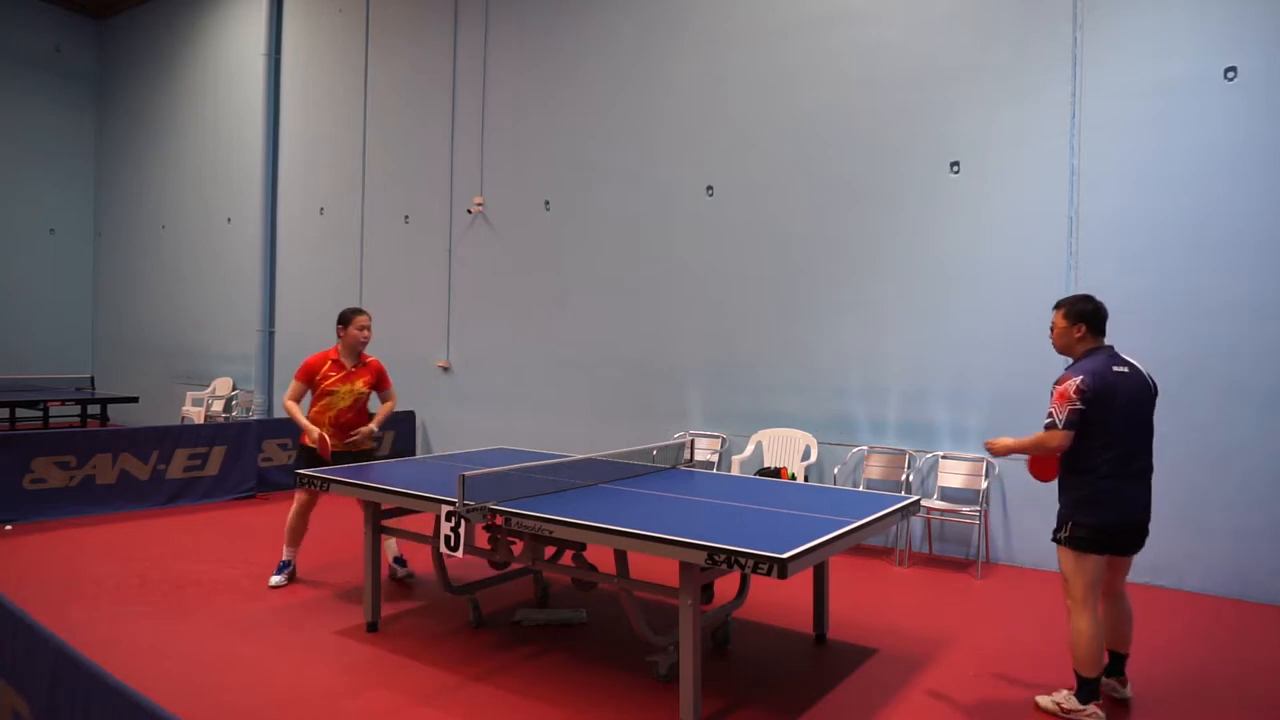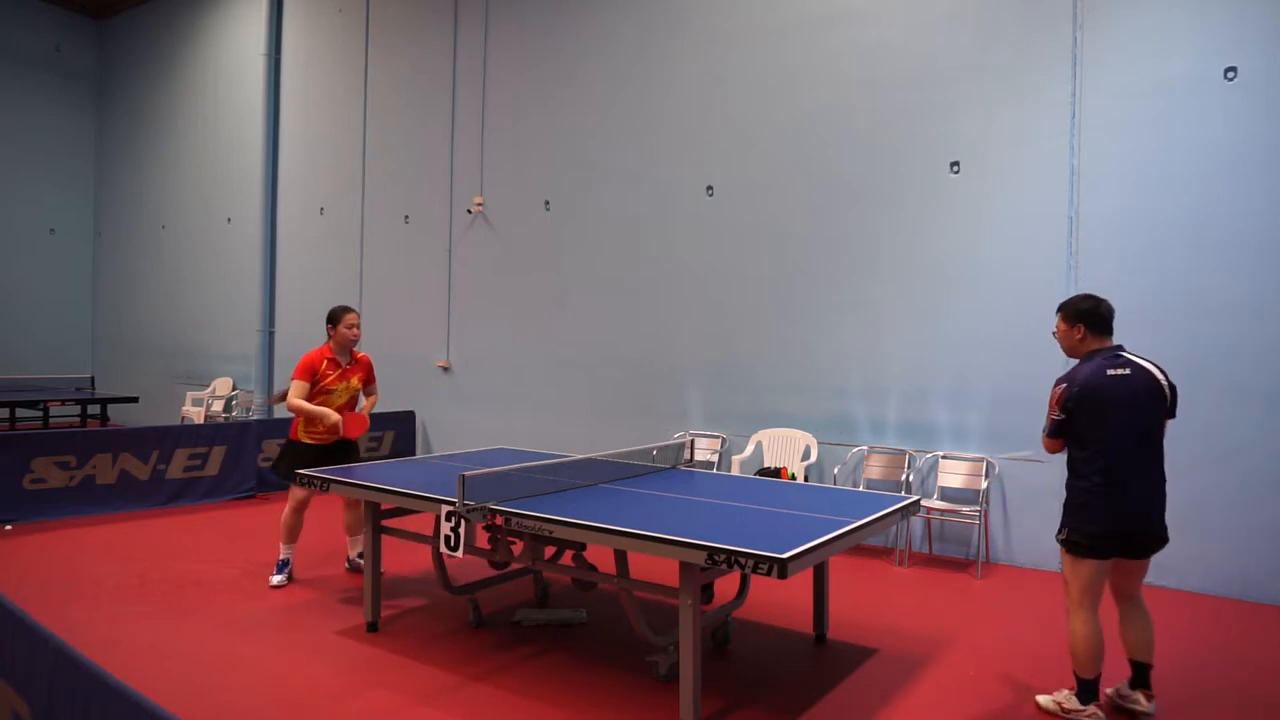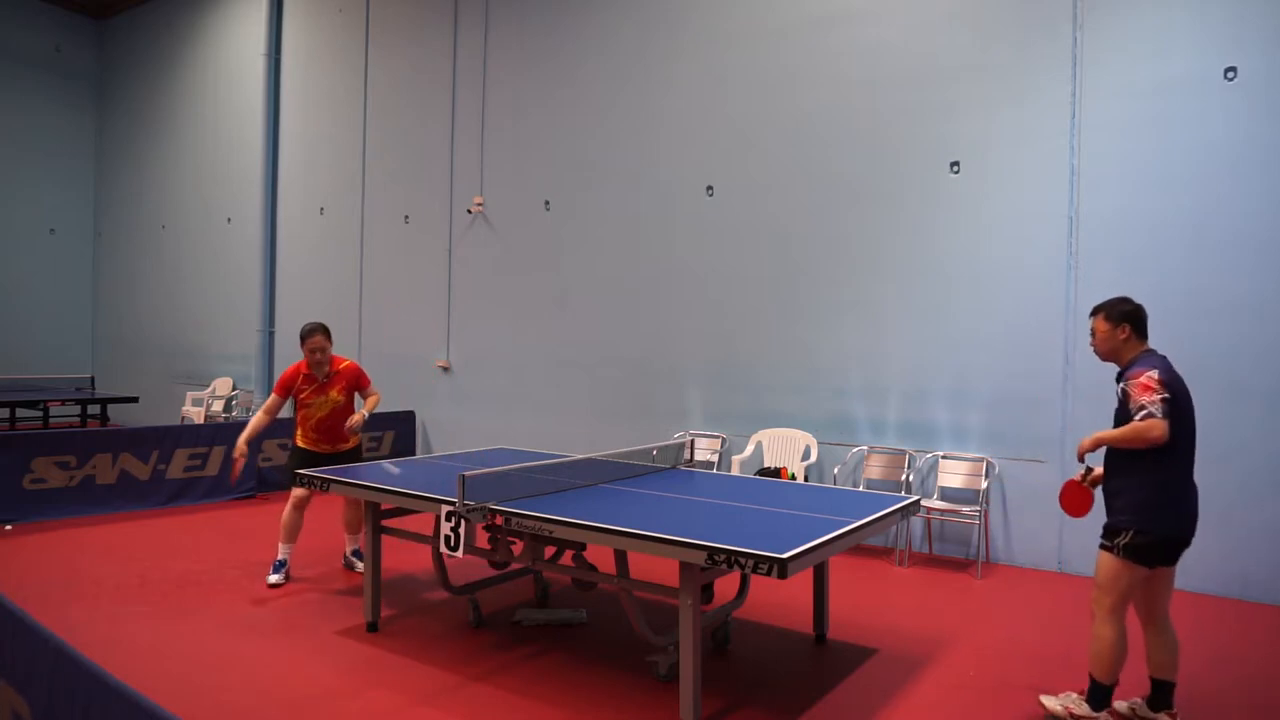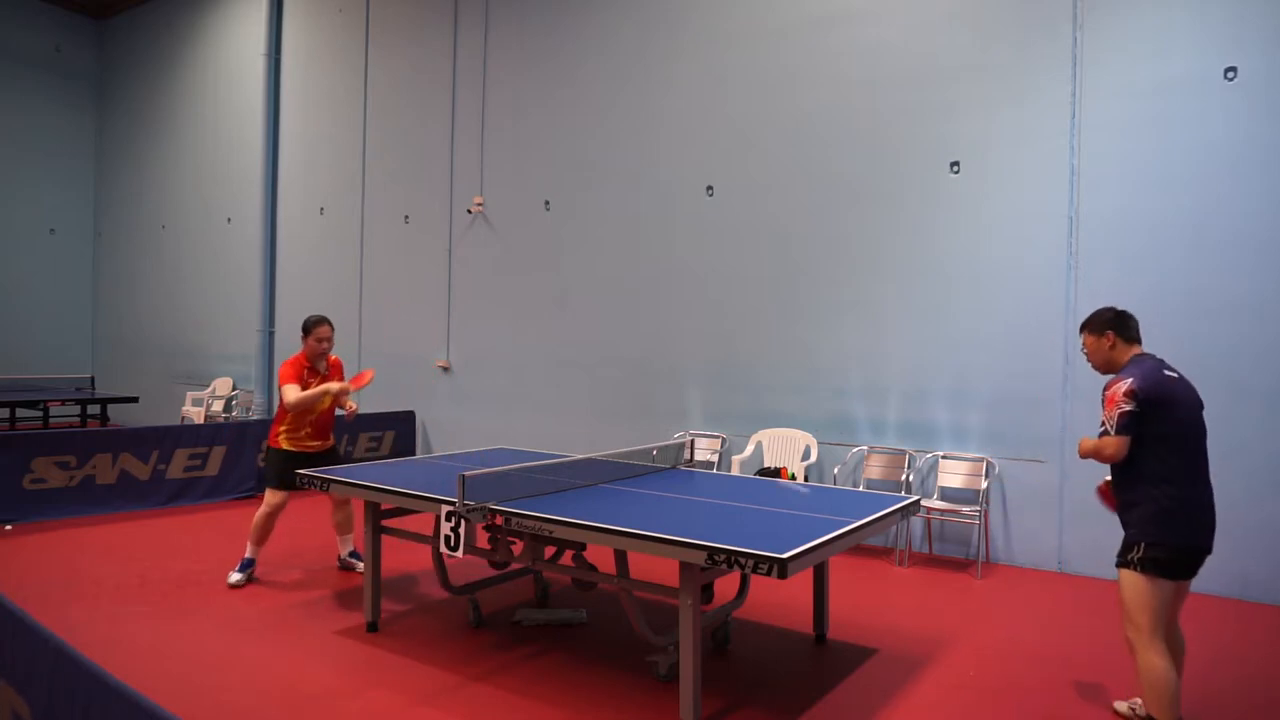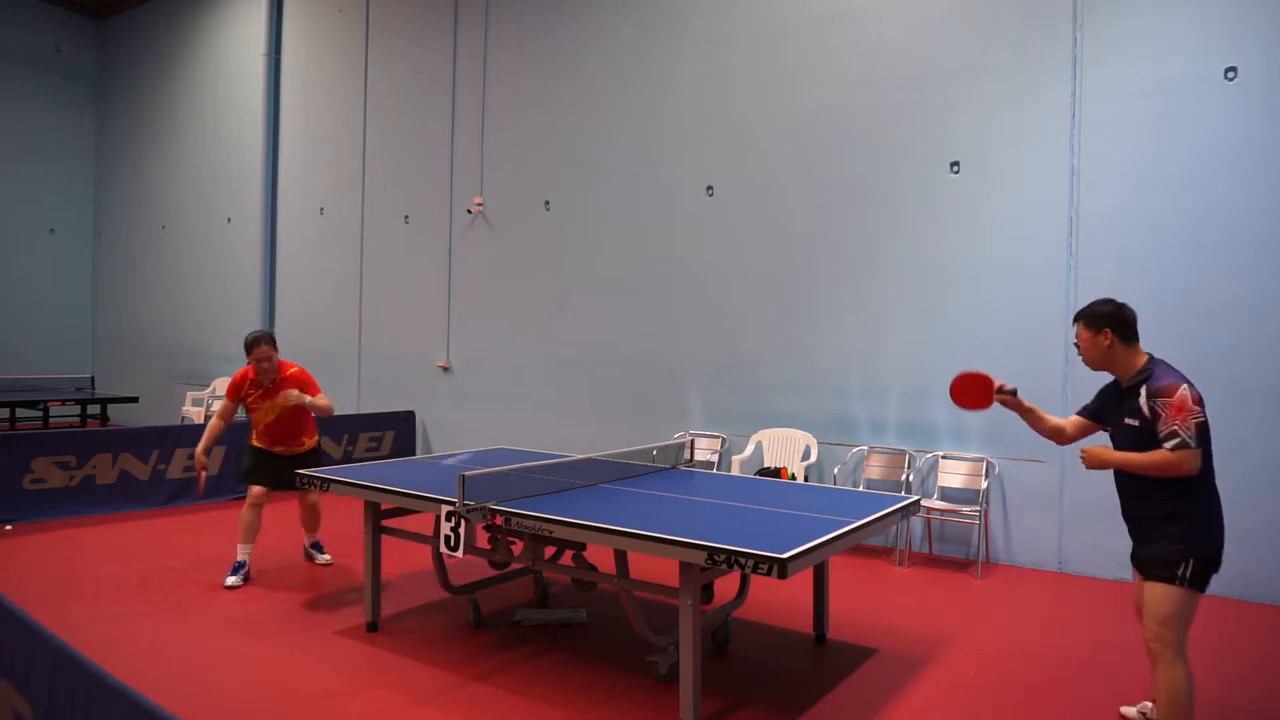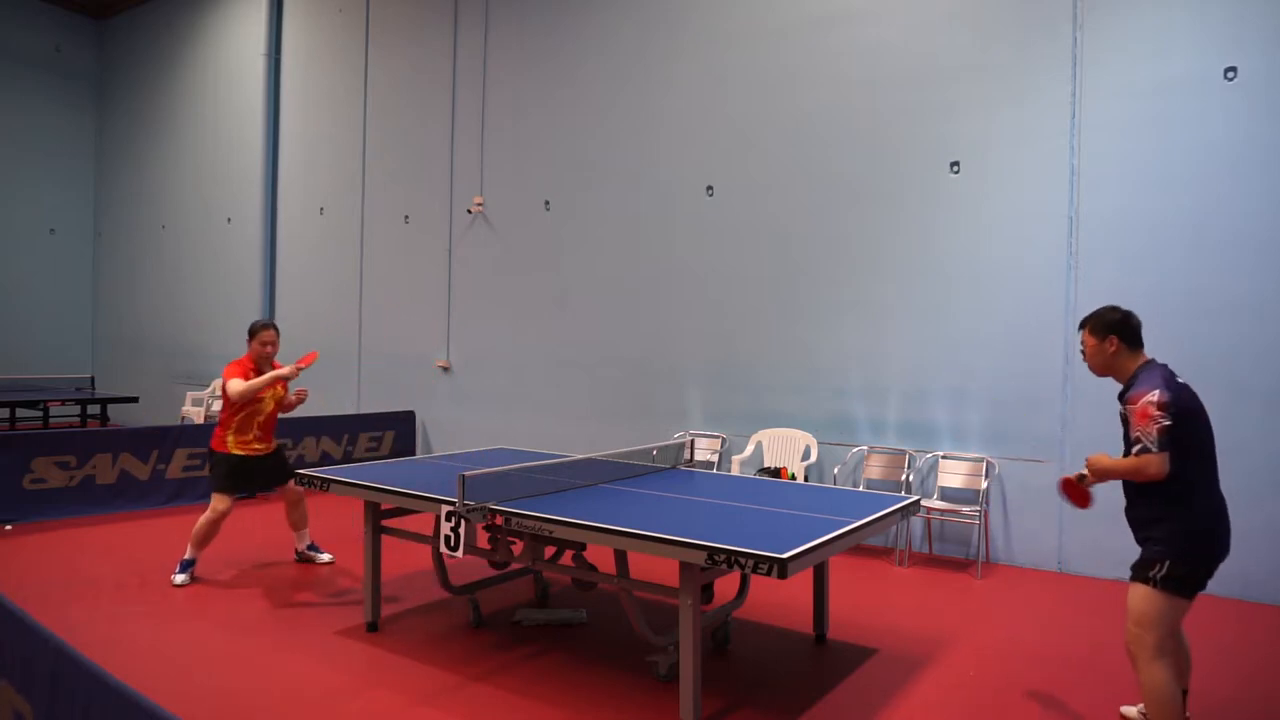
dt=0.5s
person 1, frame 1
left shoulder: (1077, 379)
right shoulder: (1139, 375)
left elbow: (1057, 442)
left wrist: (1008, 445)
left hip: (1089, 510)
right hip: (1135, 508)
left knee: (1082, 604)
right knee: (1114, 593)
right ankle: (1116, 677)
person 1, frame 2
left shoulder: (1071, 385)
right shoulder: (1155, 375)
left elbow: (1053, 445)
left wrist: (1069, 430)
left hip: (1091, 515)
right hip: (1145, 513)
left knee: (1081, 607)
right knee: (1129, 597)
person 1, frame 3
left shoulder: (1143, 374)
right shoulder: (1157, 372)
left elbow: (1154, 432)
left wrist: (1097, 438)
right wrist: (1102, 474)
left hip: (1143, 517)
right hip: (1167, 516)
left knee: (1105, 610)
right knee: (1154, 614)
person 1, frame 4
left shoulder: (1125, 384)
right shoulder: (1175, 380)
left elbow: (1113, 450)
left wrist: (1088, 447)
right wrist: (1118, 482)
left hip: (1158, 527)
right hip: (1194, 523)
left knee: (1143, 638)
right knee: (1164, 624)
person 1, frame 5
left shoulder: (1168, 388)
right shoulder: (1116, 392)
left elbow: (1187, 461)
right elbow: (1067, 429)
left wrist: (1112, 458)
right wrist: (1020, 408)
left hip: (1183, 537)
right hip: (1152, 533)
left knee: (1163, 644)
right knee: (1153, 625)
person 1, frame 6
left shoulder: (1145, 394)
right shoulder: (1158, 382)
left elbow: (1153, 467)
left wrist: (1108, 466)
right wrist: (1103, 471)
left hip: (1181, 539)
right hip: (1190, 532)
left knee: (1144, 645)
right knee: (1164, 628)
person 2, frame 1
left shoulder: (374, 367)
right shoulder: (316, 363)
left elbow: (390, 401)
right elbow: (289, 401)
left wrist: (372, 426)
right wrist: (308, 428)
left hip: (356, 447)
right hip: (317, 446)
right knee: (303, 504)
left ankle: (395, 561)
right ankle: (287, 563)
person 2, frame 2
left shoulder: (363, 362)
right shoulder: (312, 360)
left elbow: (372, 394)
right elbow: (292, 402)
left wrist: (362, 416)
right wrist: (324, 412)
left hip: (343, 442)
right hip: (307, 442)
left knee: (354, 498)
right knee: (298, 500)
left ankle: (356, 557)
right ankle: (285, 562)
person 2, frame 3
left shoulder: (350, 370)
right shoulder: (292, 376)
left elbow: (372, 396)
right elbow: (267, 412)
left wrist: (362, 414)
right wrist: (244, 439)
left hip: (346, 447)
right hip: (308, 447)
left knee: (354, 498)
right knee: (297, 500)
left ankle: (352, 553)
right ankle: (282, 562)
person 2, frame 4
left shoulder: (336, 364)
right shoulder: (291, 367)
right elbow: (291, 403)
left wrist: (347, 403)
right wrist: (324, 388)
left hip: (323, 447)
right hip: (287, 447)
left knee: (342, 497)
right knee: (272, 505)
left ankle: (347, 555)
right ankle: (248, 561)
person 2, frame 5
left shoulder: (297, 375)
right shoulder: (241, 381)
left elbow: (327, 410)
right elbow: (222, 417)
left wrist: (305, 400)
right wrist: (203, 446)
left hip: (304, 448)
right hip: (265, 448)
left knee: (310, 500)
right knee: (254, 498)
left ankle: (312, 545)
right ankle: (242, 564)
person 2, frame 6
left shoulder: (280, 371)
right shoulder: (235, 369)
right elbow: (236, 394)
left wrist: (294, 400)
right wrist: (274, 375)
left hip: (267, 450)
right hip: (231, 452)
left knee: (295, 494)
right knee: (219, 510)
left ankle: (304, 548)
right ankle: (188, 561)
